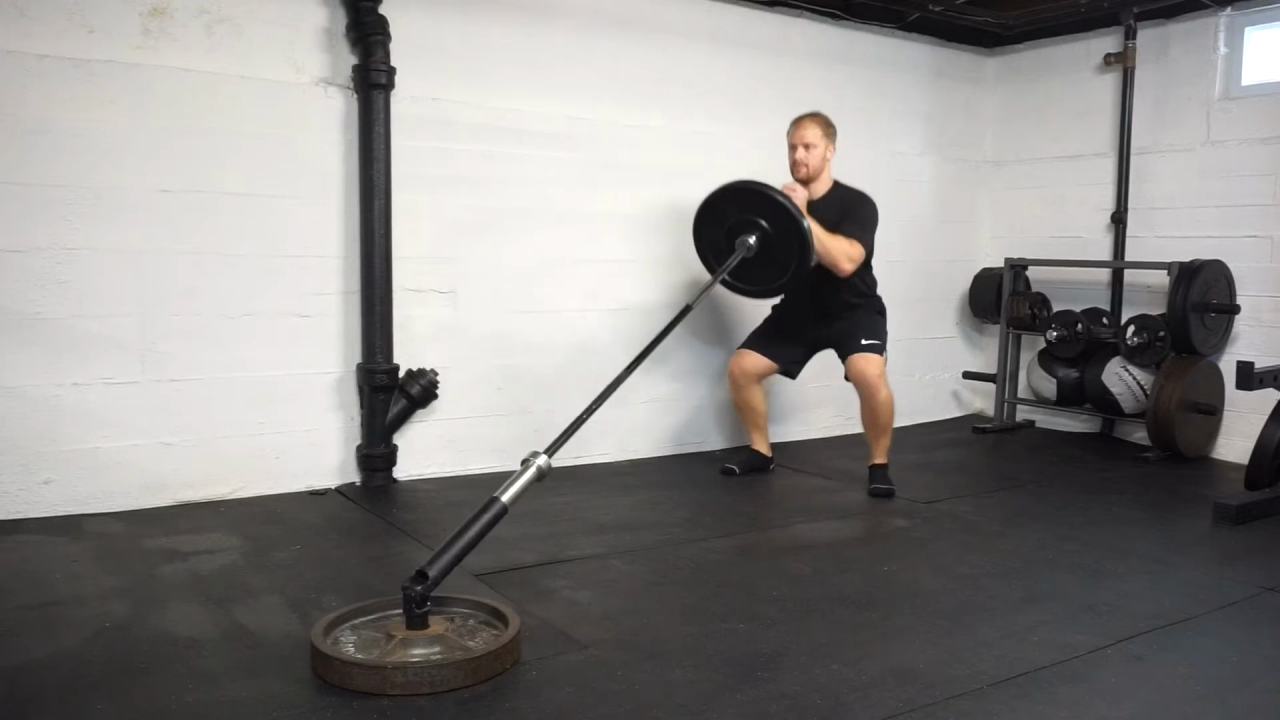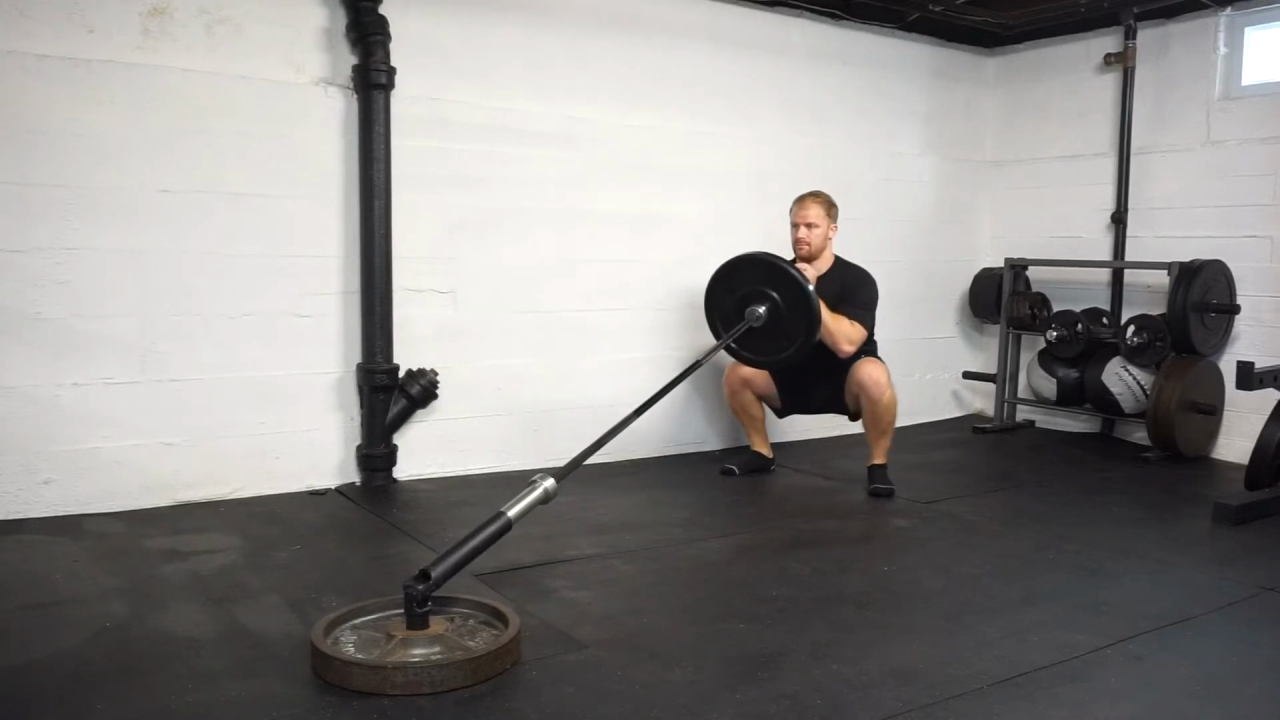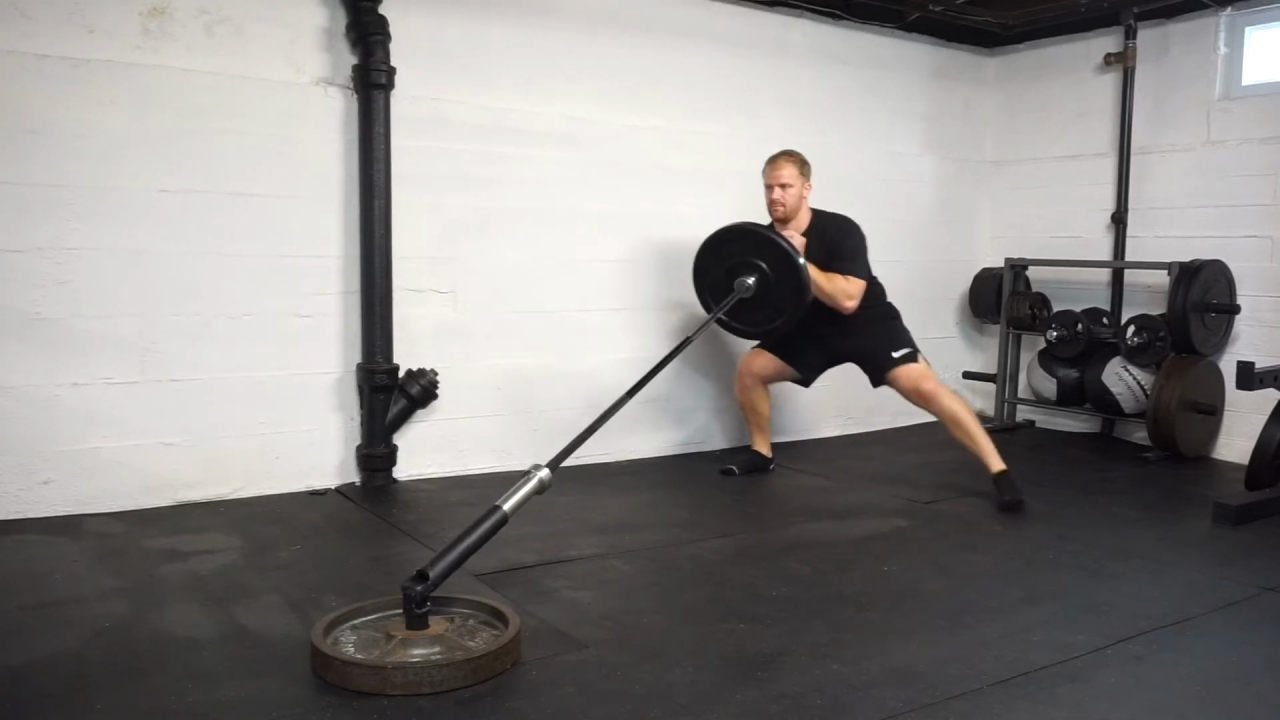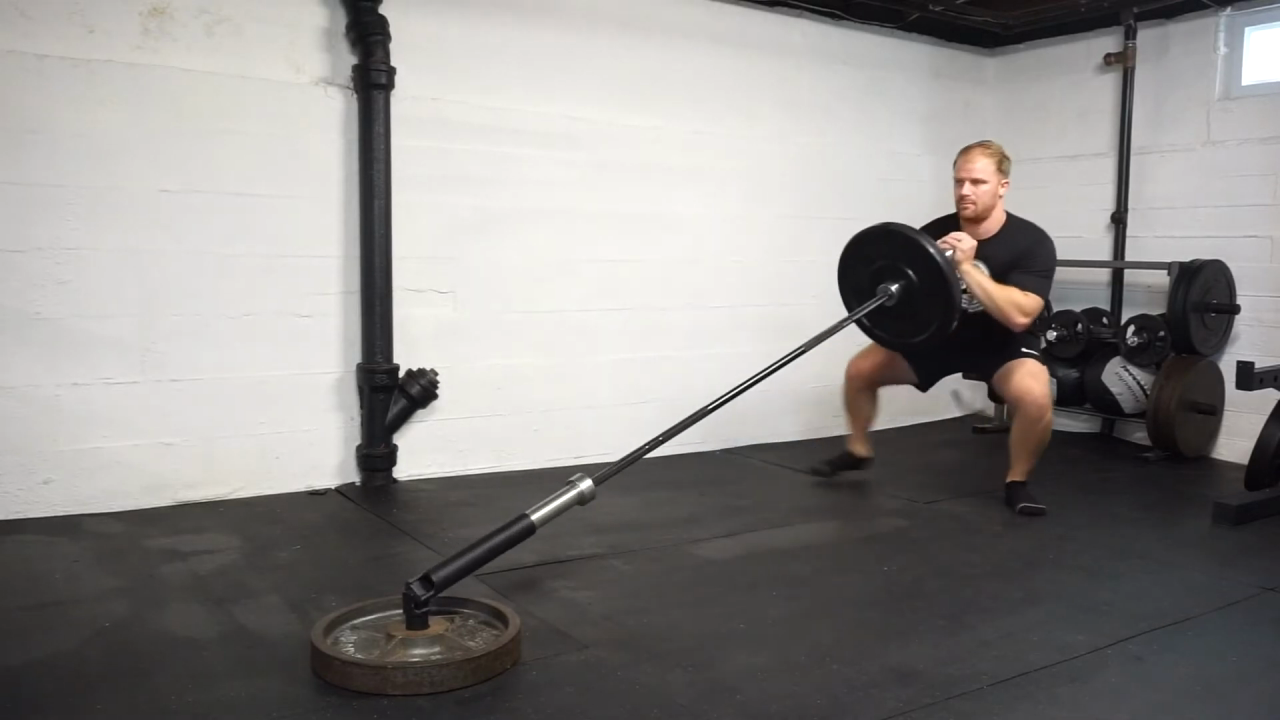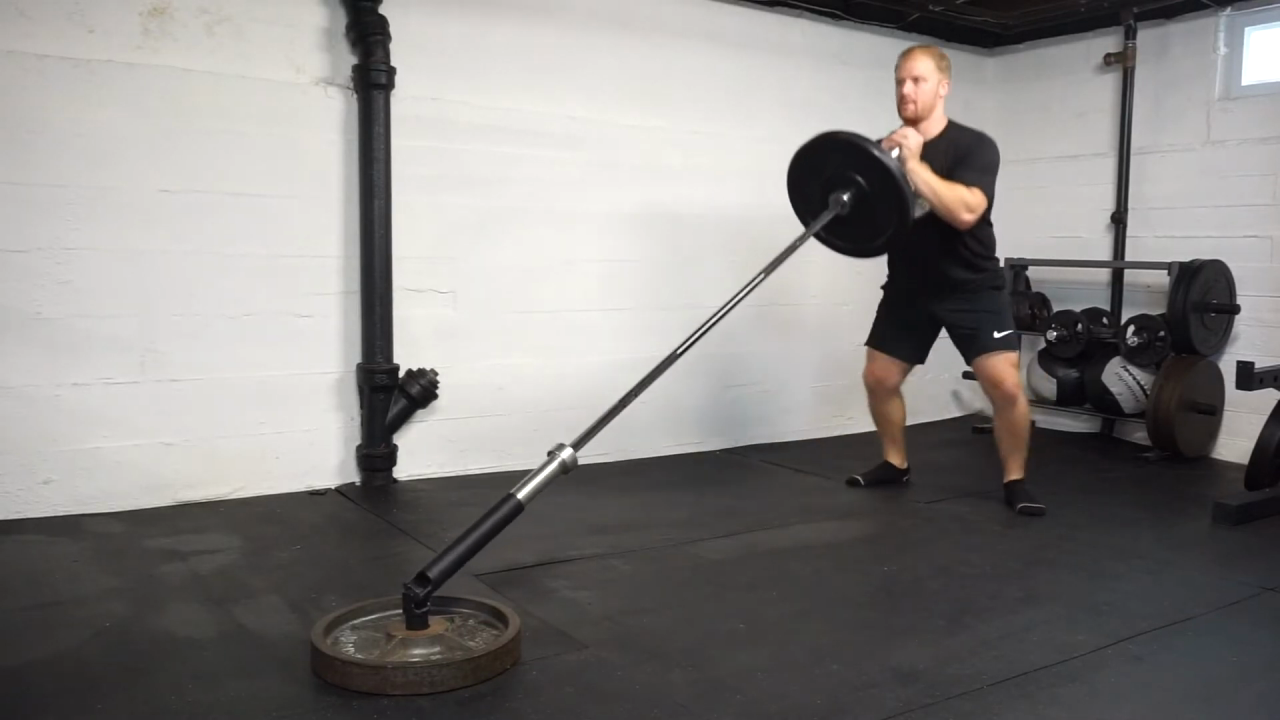
dt=1s
person 1, frame 1
left shoulder: (856, 204)
left elbow: (845, 262)
left wrist: (803, 217)
left hip: (852, 312)
right hip: (797, 311)
left knee: (869, 375)
right knee: (741, 368)
left ankle: (879, 464)
right ankle: (760, 450)
person 1, frame 2
left shoulder: (856, 280)
left elbow: (846, 345)
left hip: (845, 380)
right hip: (797, 375)
left knee: (873, 377)
right knee: (737, 375)
left ankle: (878, 466)
right ankle: (761, 453)
person 1, frame 3
left shoulder: (839, 231)
left elbow: (848, 300)
left hip: (867, 322)
right hip: (811, 328)
left knee: (924, 387)
right knee: (749, 369)
left ankle: (999, 471)
right ankle: (760, 452)
person 1, frame 4
left shoulder: (1032, 243)
right shoulder: (937, 234)
left elbow: (1019, 317)
left wrist: (967, 267)
left hip: (1003, 341)
left knee: (1034, 397)
right knee: (860, 370)
left ankle: (1016, 481)
right ankle: (857, 451)
person 1, frame 5
left shoulder: (973, 145)
right shoulder: (885, 150)
left elbow: (966, 212)
left wrist: (915, 165)
left hip: (972, 286)
right hip: (908, 285)
left knee: (1005, 384)
right knee: (879, 379)
left ankle: (1014, 481)
right ankle: (895, 464)
